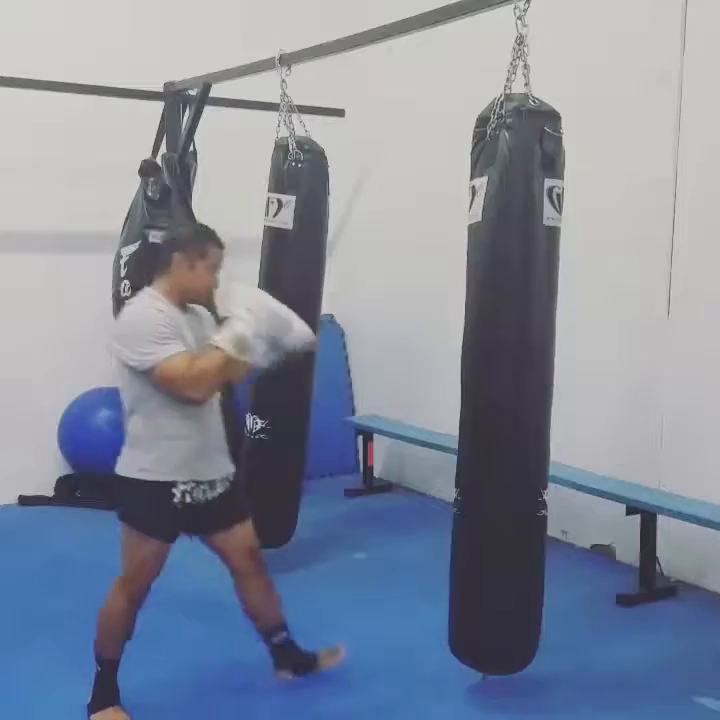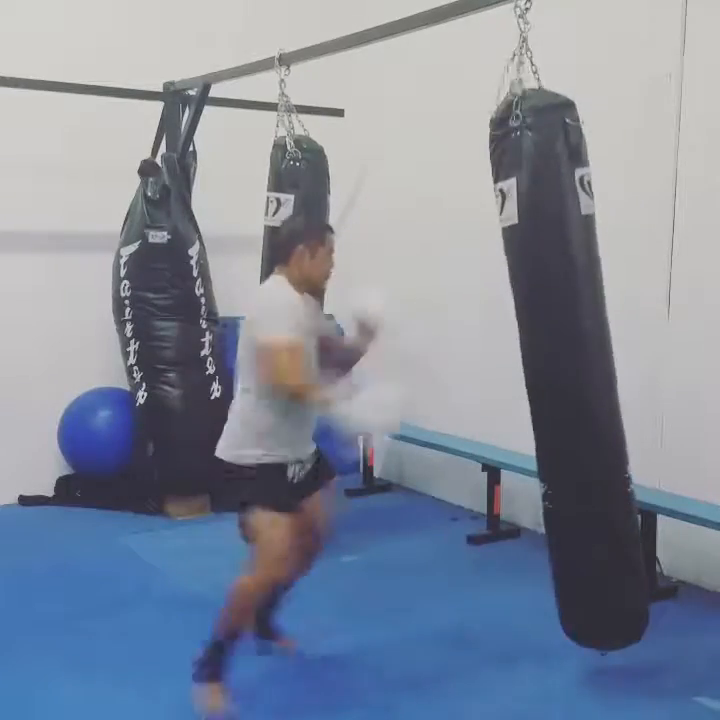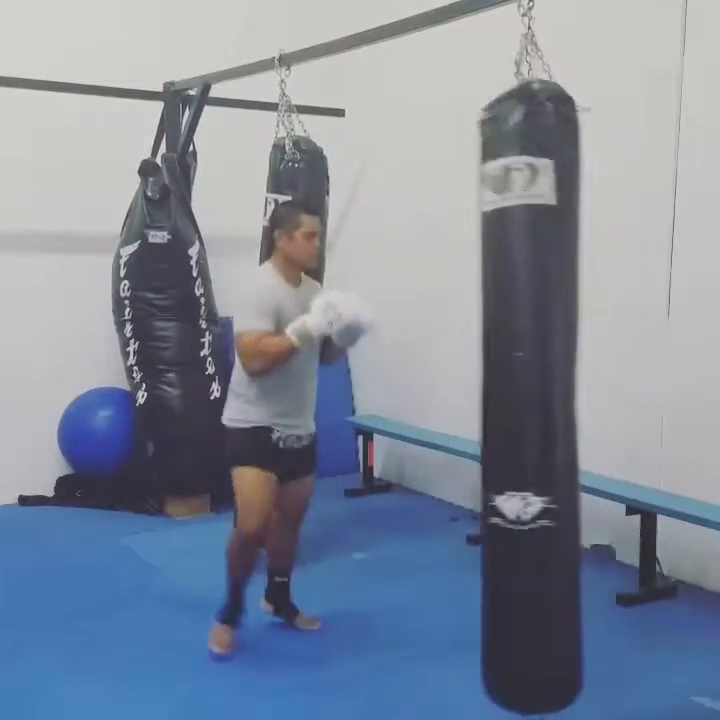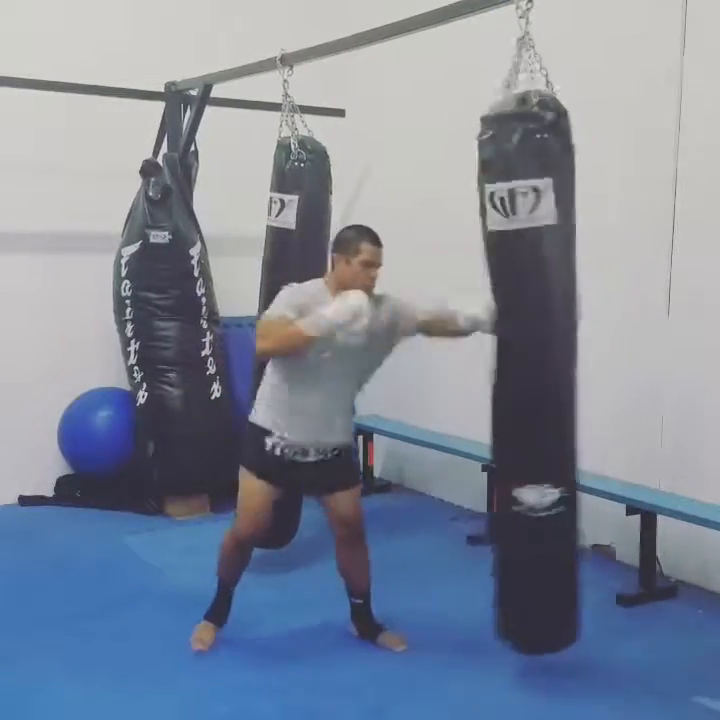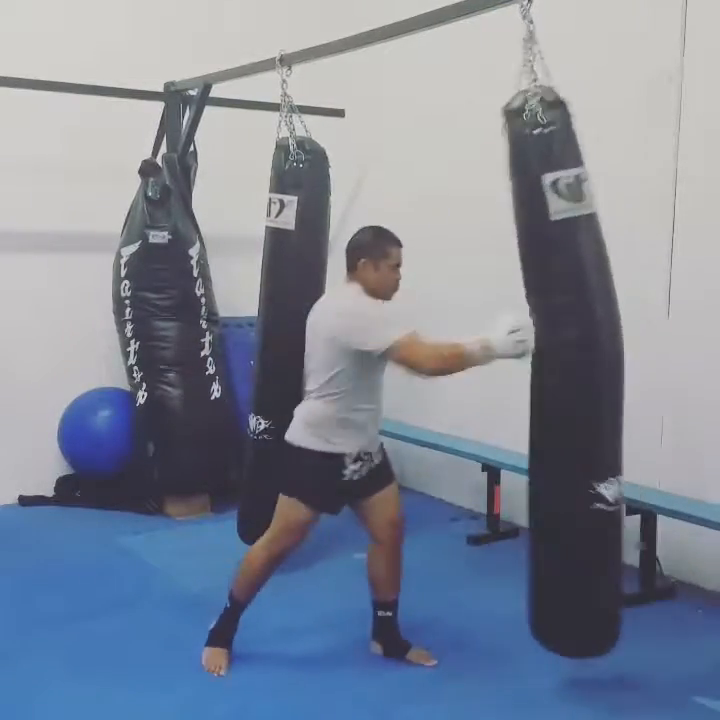
dt=1s
person 1, frame 1
left shoulder: (197, 315)
right shoulder: (142, 318)
left elbow: (222, 377)
right elbow: (193, 384)
left wrist: (268, 349)
right wrist: (238, 334)
left hip: (211, 470)
right hip: (156, 479)
left knee: (248, 561)
right knee: (134, 585)
left ankle: (289, 657)
person 1, frame 2
left shoulder: (302, 305)
right shoulder: (281, 303)
left elbow: (339, 358)
right elbow: (284, 377)
left wrist: (364, 333)
right wrist: (333, 402)
left hip: (294, 451)
right hip: (259, 457)
left knee: (311, 535)
right knee: (272, 565)
left ankle: (263, 622)
right ankle: (212, 665)
person 1, frame 3
left shoulder: (312, 290)
right shoulder: (259, 291)
left elbow: (323, 353)
right elbow: (254, 359)
left wrist: (343, 333)
right wrist: (307, 326)
left hip: (299, 427)
right hip: (253, 427)
left knee: (291, 519)
right knee: (253, 525)
left ankle: (278, 598)
right ankle: (231, 610)
person 1, frame 4
left shoulder: (384, 310)
right shoulder: (297, 297)
left elbow: (438, 323)
right elbow: (265, 345)
left wrist: (476, 320)
right wrist: (321, 324)
left hip: (333, 442)
right hip: (275, 433)
left knee: (351, 530)
right knee: (246, 530)
left ankle: (364, 619)
right ankle: (218, 612)
person 1, frame 5
left shoulder: (340, 305)
right shoulder: (361, 312)
right elbow: (428, 362)
right wrist: (493, 345)
left hip: (359, 446)
right hip: (321, 448)
left knee: (389, 532)
right knee: (280, 543)
left ankle: (386, 635)
right ankle: (223, 631)
